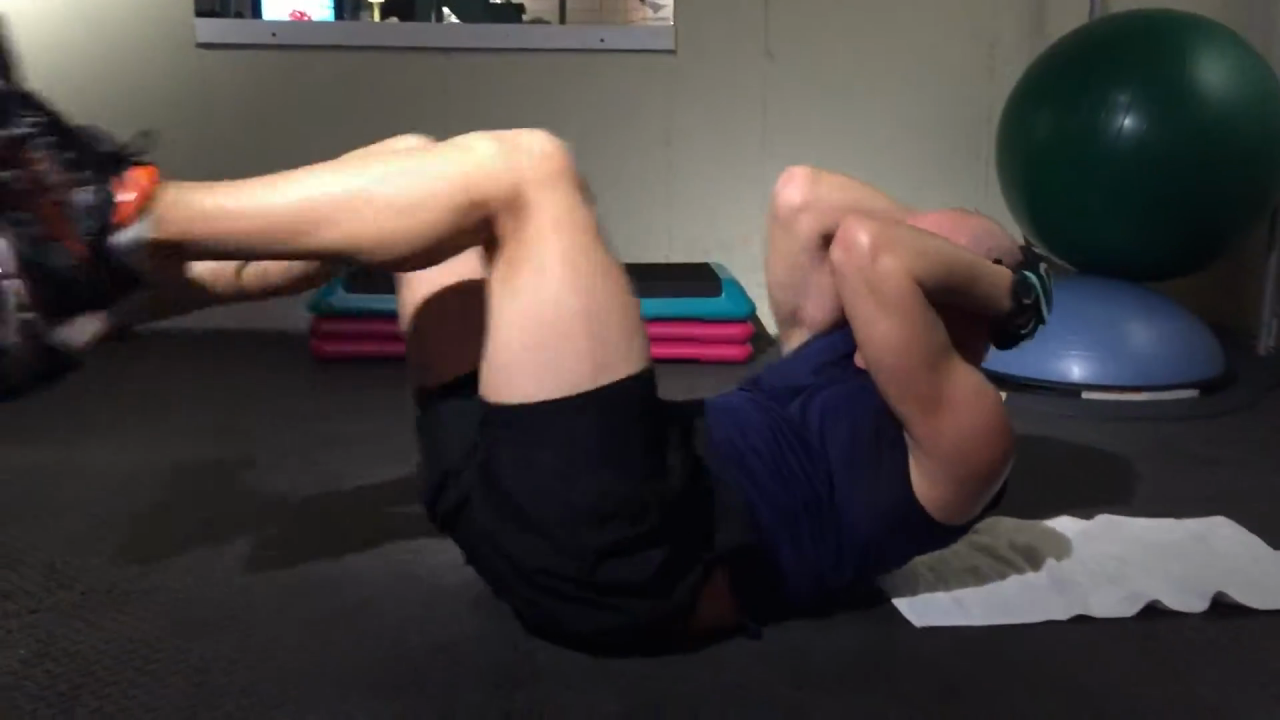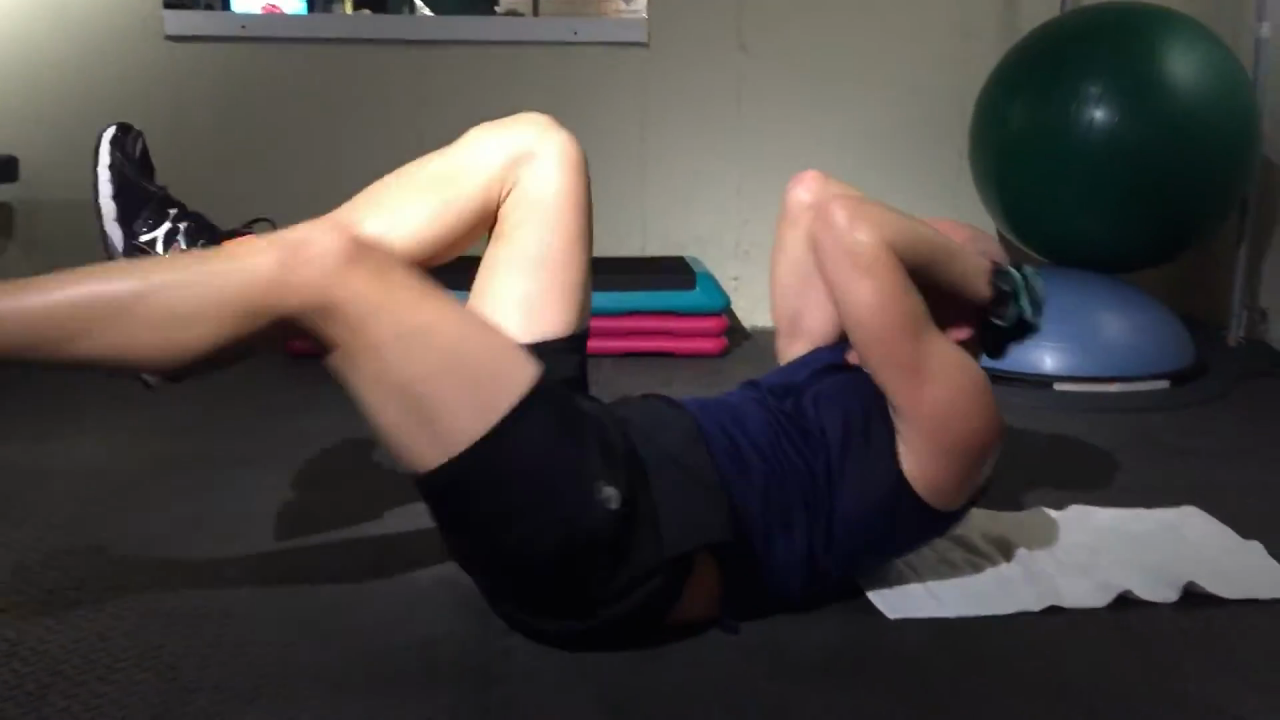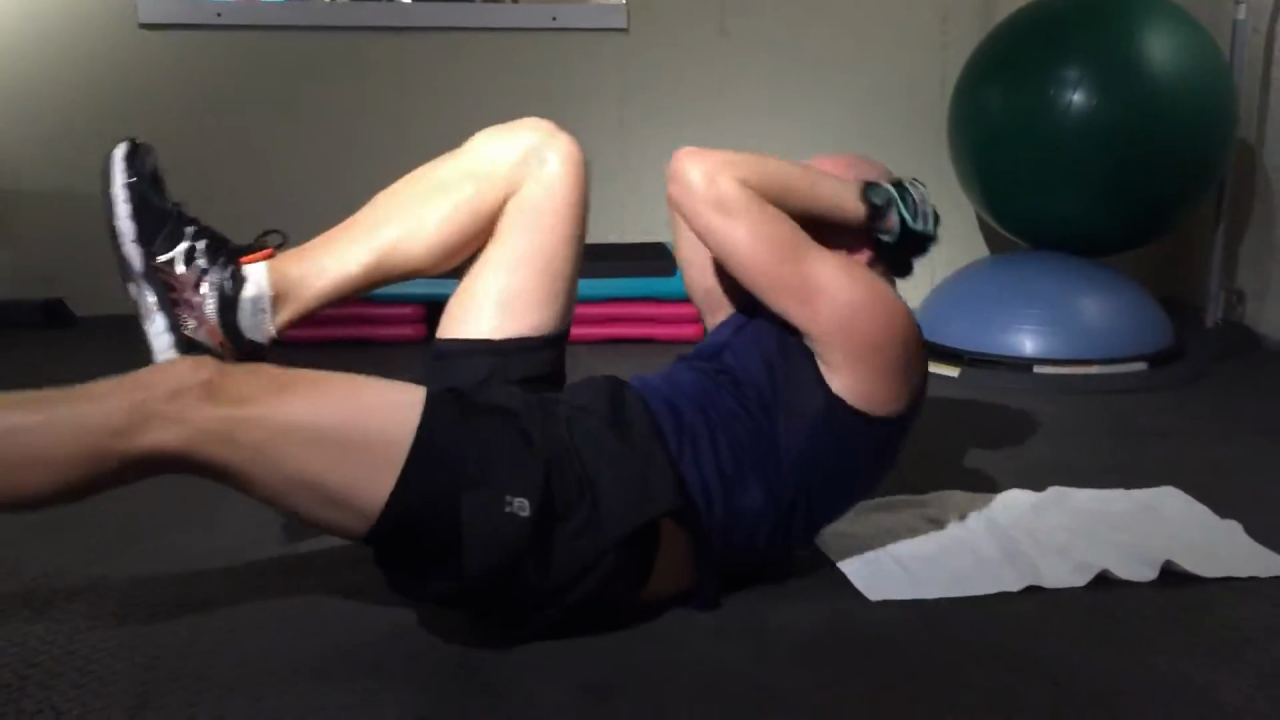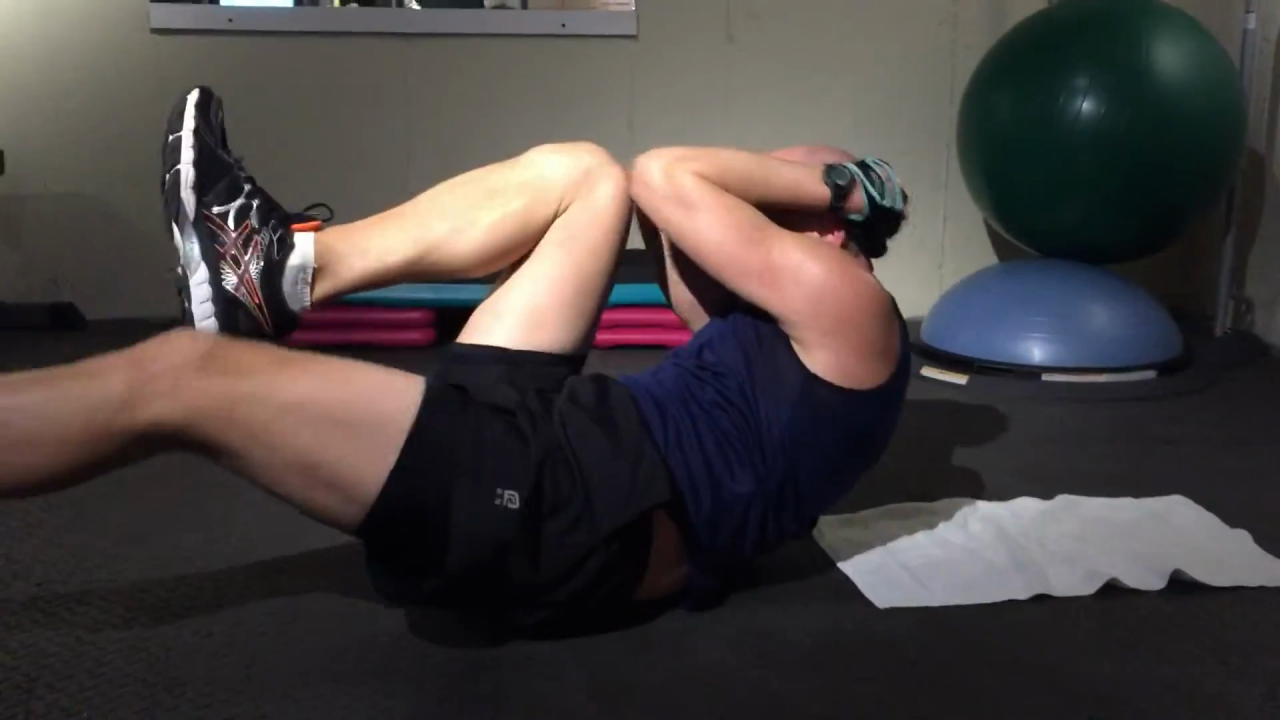
dt=0.3s
person 1, frame 1
left shoulder: (962, 438)
right shoulder: (848, 350)
left elbow: (868, 250)
right elbow: (803, 197)
left wrist: (990, 284)
right wrist: (935, 229)
left hip: (609, 544)
right hip: (540, 485)
left knee: (521, 172)
right knee: (414, 164)
left ankle: (129, 214)
right ankle: (96, 286)
person 1, frame 2
left shoulder: (953, 415)
right shoulder: (850, 369)
left elbow: (844, 225)
right elbow: (808, 194)
left wrist: (977, 273)
right wrist: (954, 252)
left hip: (611, 537)
right hip: (579, 465)
left knee: (326, 271)
right knee: (530, 148)
right ankle: (214, 267)
person 1, frame 3
left shoulder: (873, 331)
right shoulder: (790, 326)
left elbow: (701, 176)
right elbow: (708, 201)
left wrist: (856, 201)
right wrist: (856, 195)
left hip: (568, 519)
right hip: (531, 435)
left knee: (185, 403)
right knee: (535, 153)
right ankle: (250, 295)
person 1, frame 4
left shoulder: (848, 308)
right shoulder: (775, 325)
left elbow: (666, 178)
right elbow: (661, 203)
left wrist: (820, 183)
right wrist: (816, 179)
left hip: (568, 521)
right hip: (536, 443)
left knee: (180, 384)
right knee: (589, 177)
right ankle: (292, 264)
